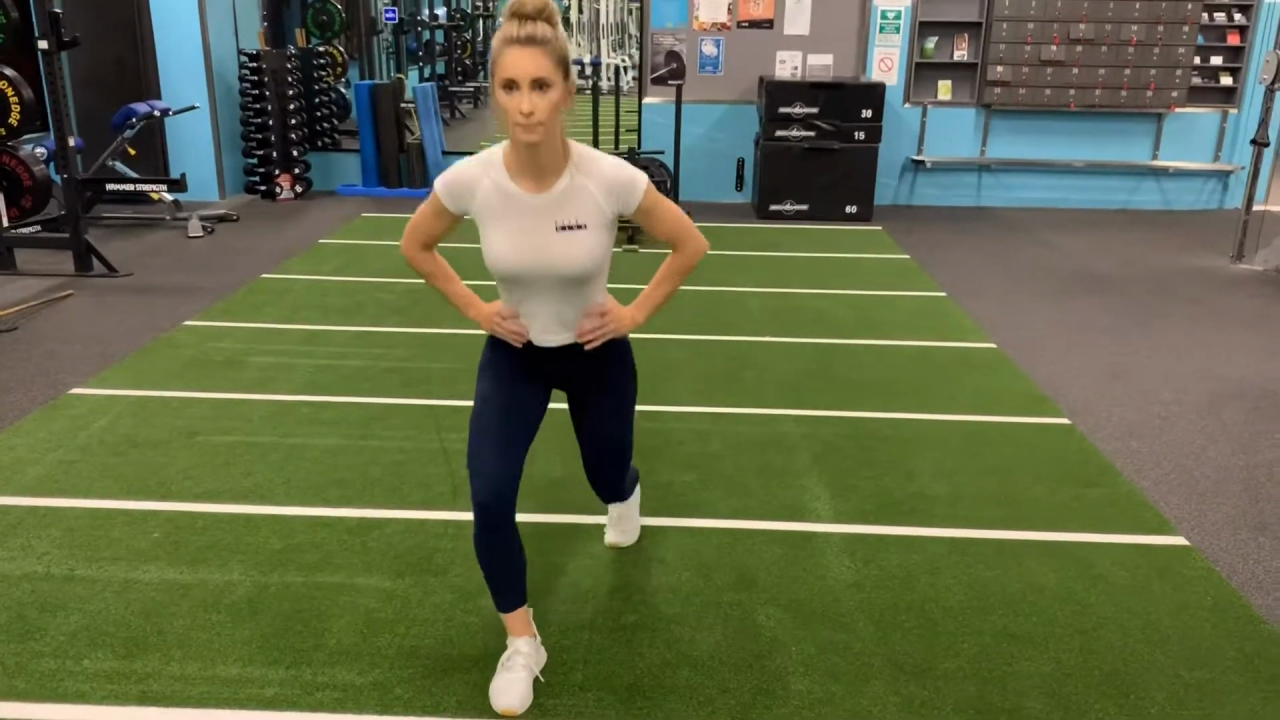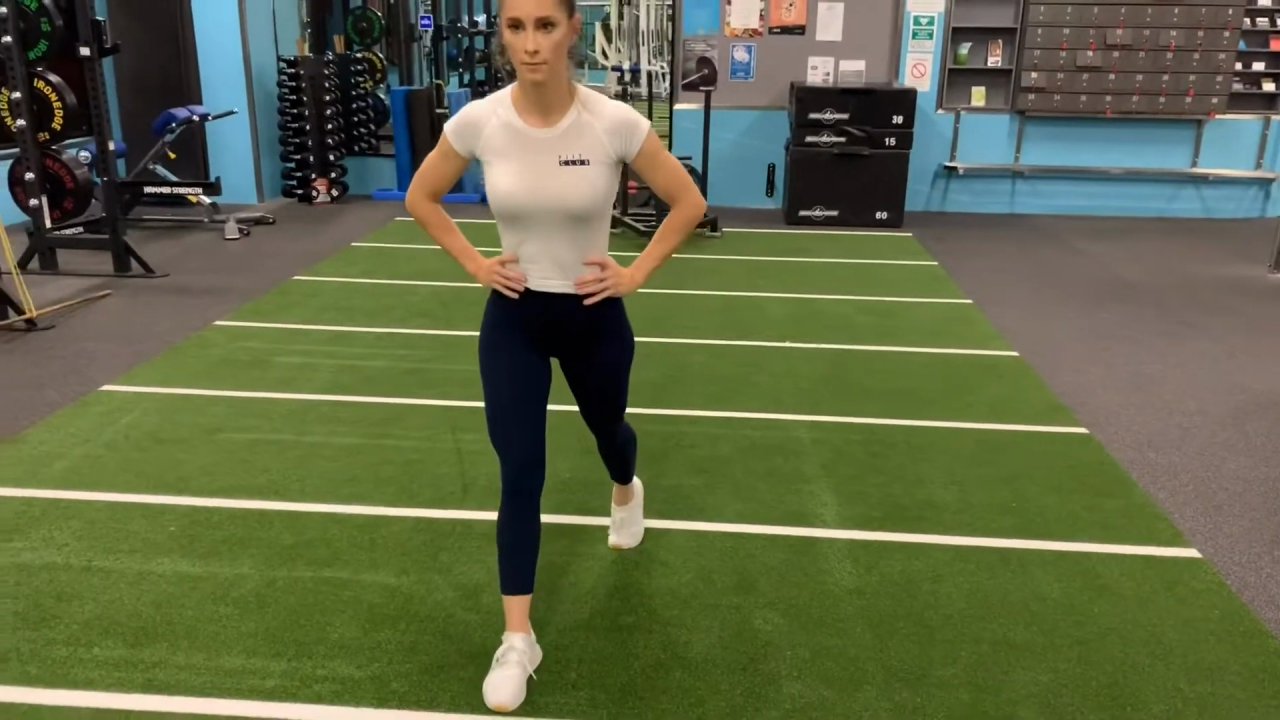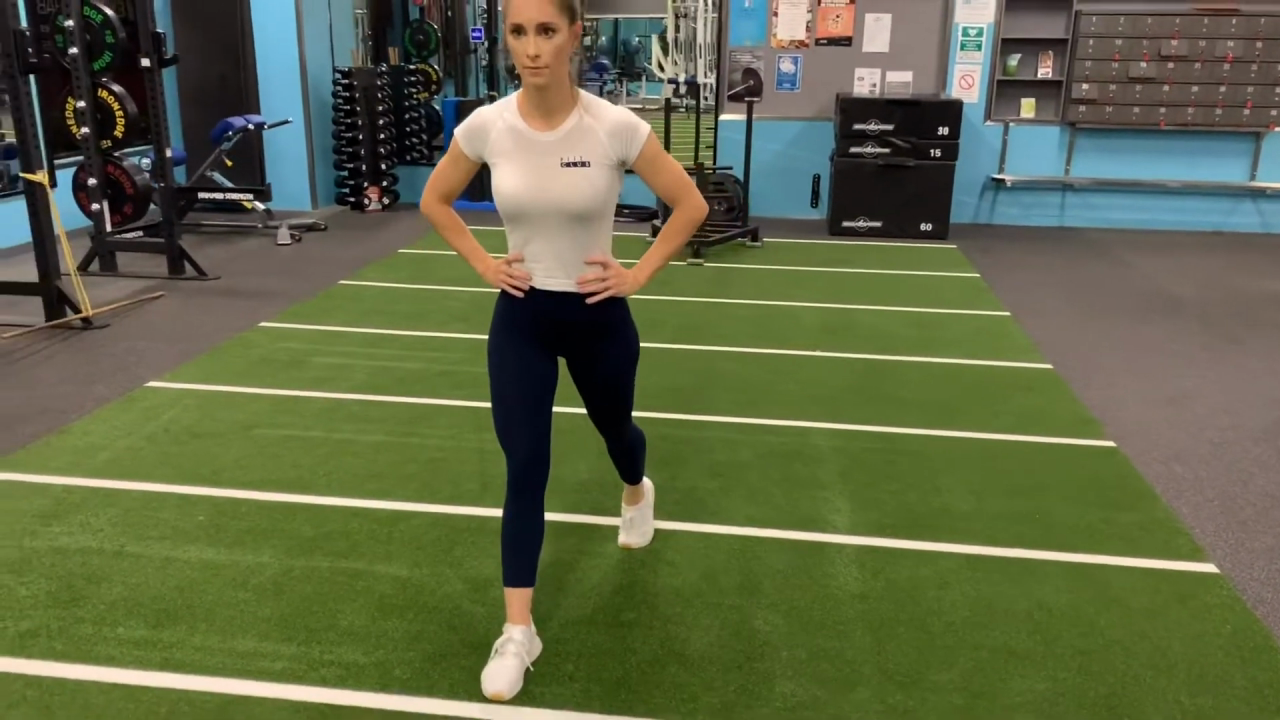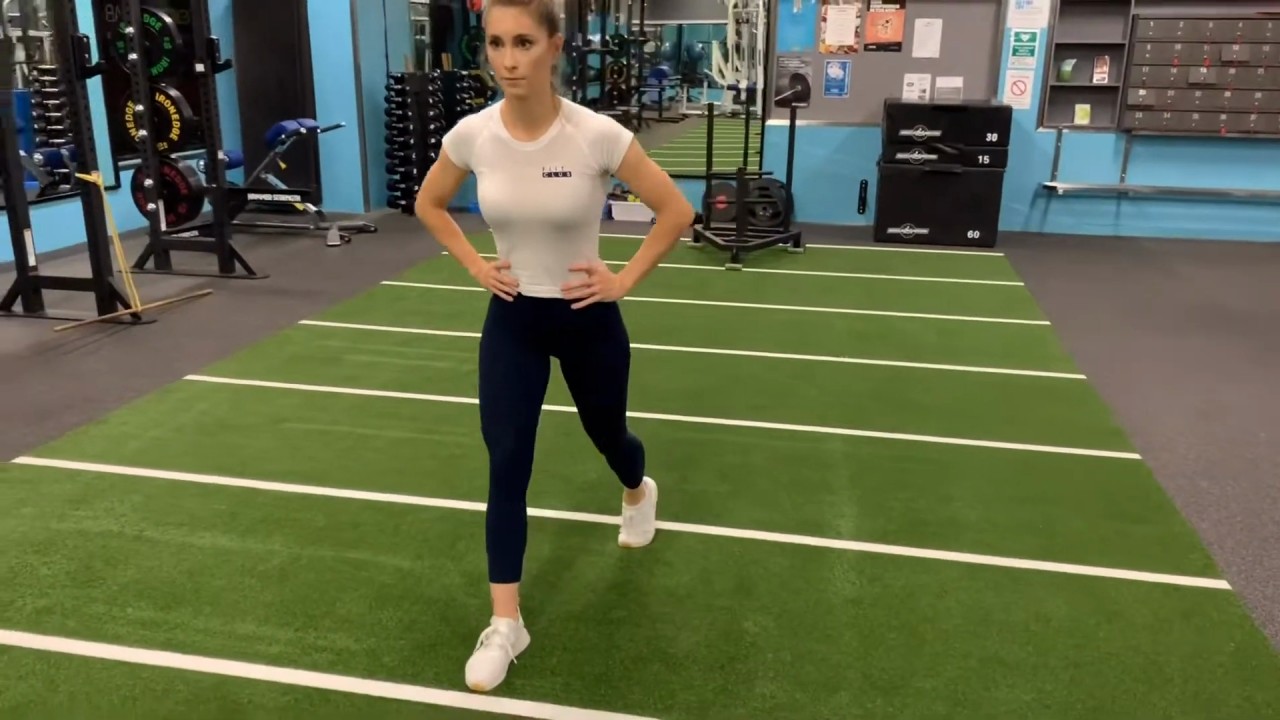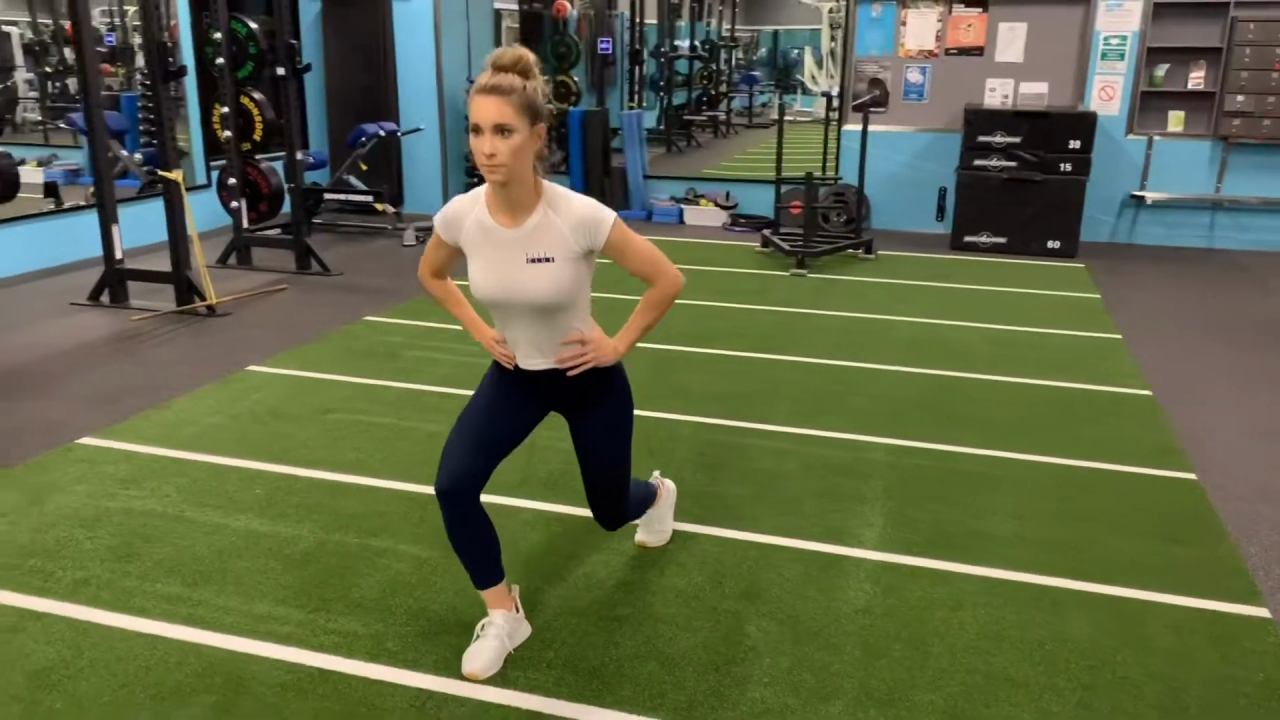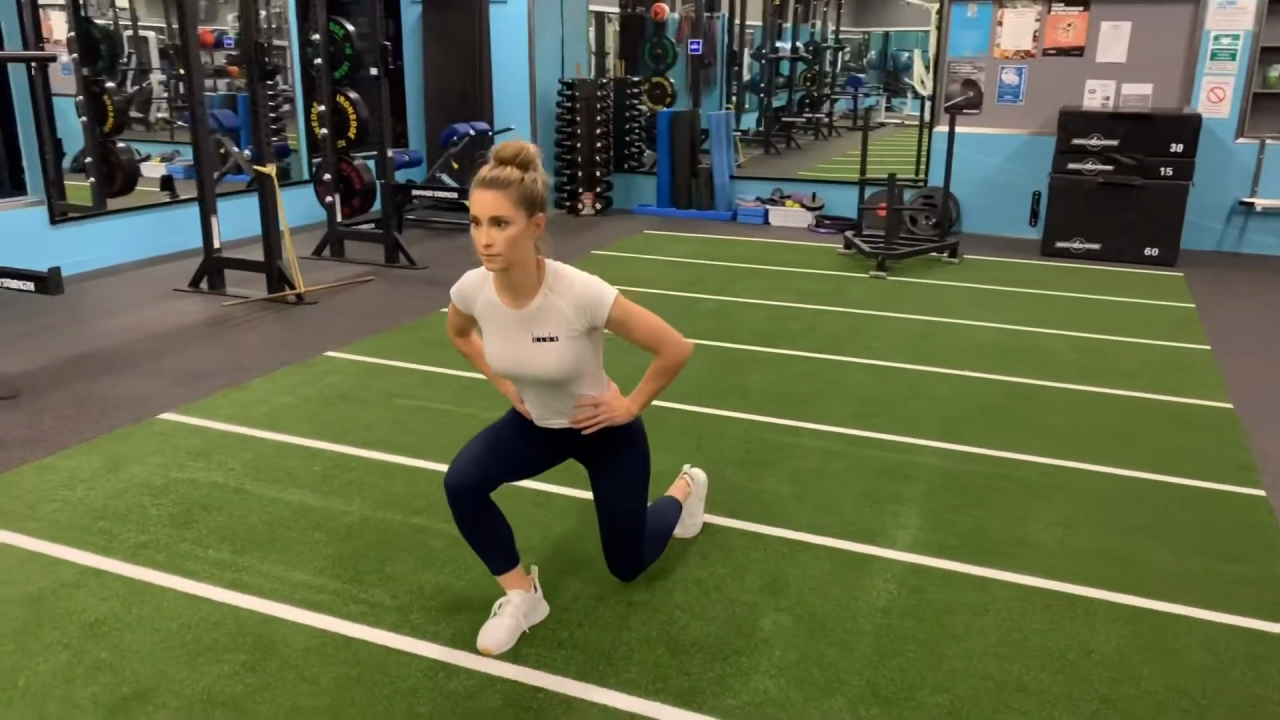
dt=0.5s
person 1, frame 1
left shoulder: (609, 176)
right shoulder: (469, 178)
left elbow: (691, 246)
right elbow: (414, 247)
left wrist: (636, 313)
right wrist: (474, 309)
left hip: (596, 354)
right hip: (513, 358)
left knee: (609, 487)
right knee: (489, 500)
left ankle: (628, 491)
right ankle: (521, 644)
person 1, frame 2
left shoulder: (614, 121)
right shoulder: (477, 121)
left elbow: (689, 203)
right elbow: (421, 198)
left wrist: (637, 273)
right wrist: (474, 263)
left hip: (593, 317)
right hip: (514, 319)
left knee: (606, 427)
right knee: (520, 474)
left ankle: (626, 491)
right ankle: (517, 640)
person 1, frame 3
left shoulder: (615, 126)
right shoulder: (485, 125)
left elbow: (690, 205)
right elbow: (435, 201)
left wrist: (639, 274)
right wrist: (483, 264)
left hip: (598, 316)
right hip: (521, 319)
left knee: (614, 428)
right knee: (524, 470)
left ankle: (637, 493)
right ankle: (517, 632)
person 1, frame 4
left shoulder: (595, 134)
right shoulder: (471, 135)
left elbow: (676, 210)
right elbow: (429, 206)
left wrist: (624, 279)
right wrist: (475, 266)
left hip: (586, 320)
right hip: (512, 322)
left knee: (607, 436)
right knee: (507, 467)
left ankle: (639, 493)
right ankle: (505, 623)
person 1, frame 5
left shoulder: (579, 216)
right shoulder: (460, 215)
left elbow: (667, 281)
right elbow: (431, 274)
left wrist: (618, 345)
right wrist: (479, 331)
left hip: (587, 379)
right hip: (514, 377)
left knee: (609, 512)
right knee: (454, 486)
left ankle: (657, 493)
right ankle: (503, 615)
person 1, frame 6
left shoulder: (581, 293)
right shoulder: (471, 289)
left elbow: (676, 349)
right elbow: (458, 332)
left wrist: (630, 406)
right wrist: (501, 382)
left hip: (603, 431)
right hip: (534, 425)
left knee: (627, 564)
right knee: (462, 483)
left ankle: (685, 488)
right ankle: (521, 594)
